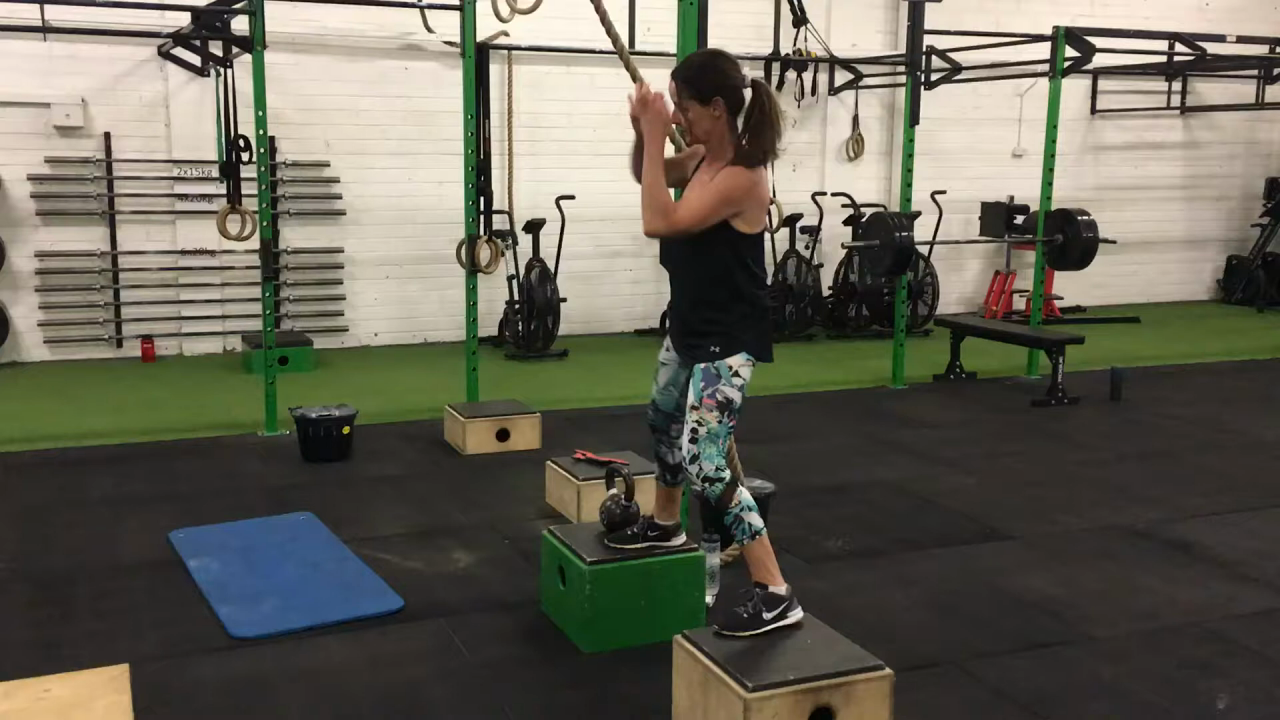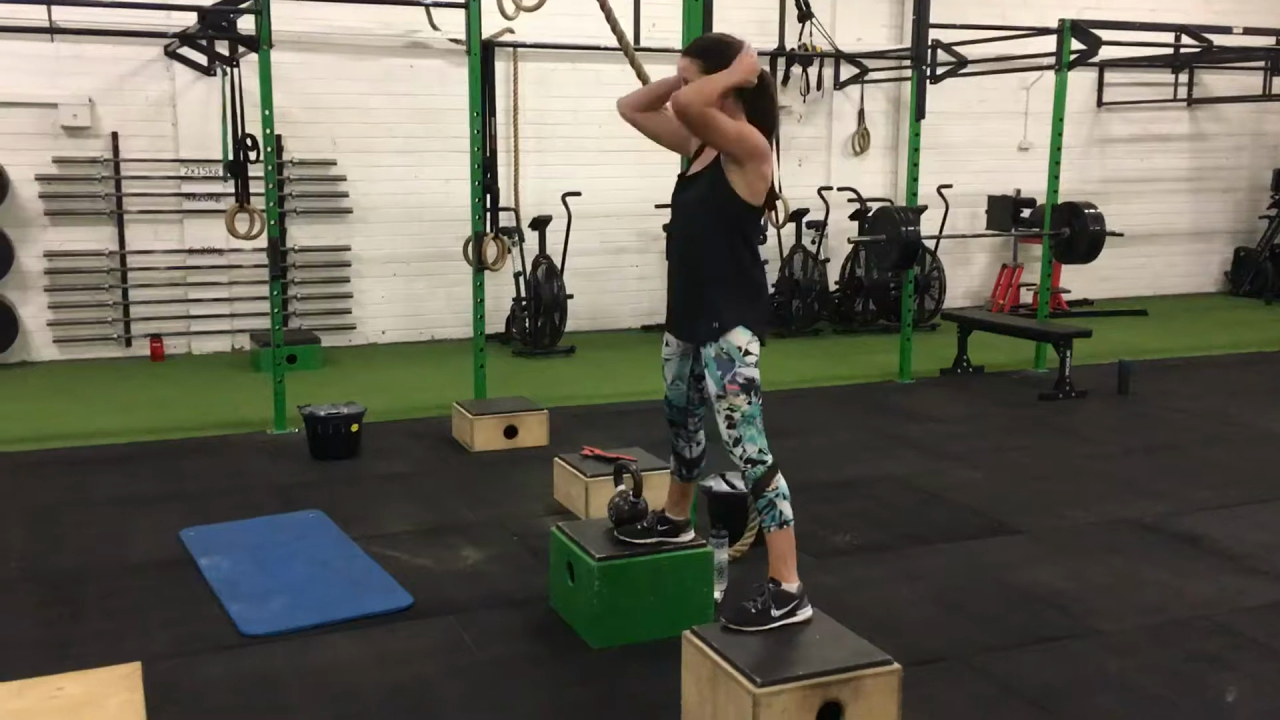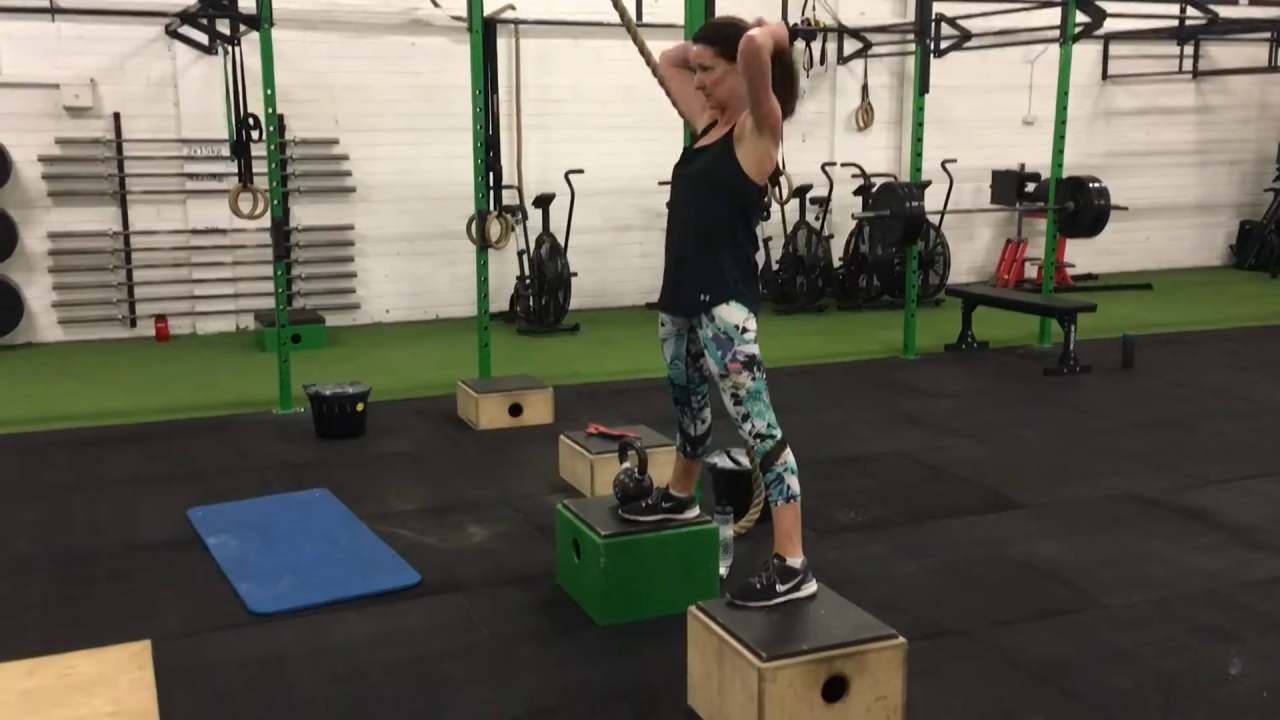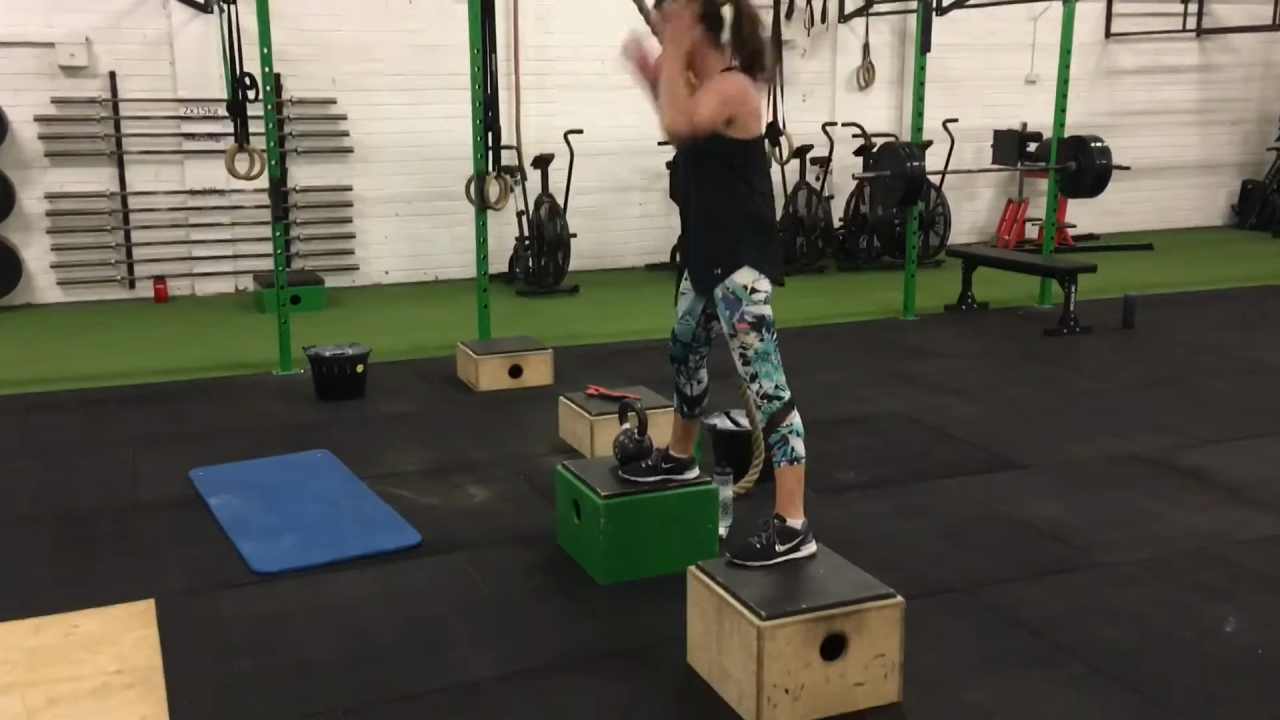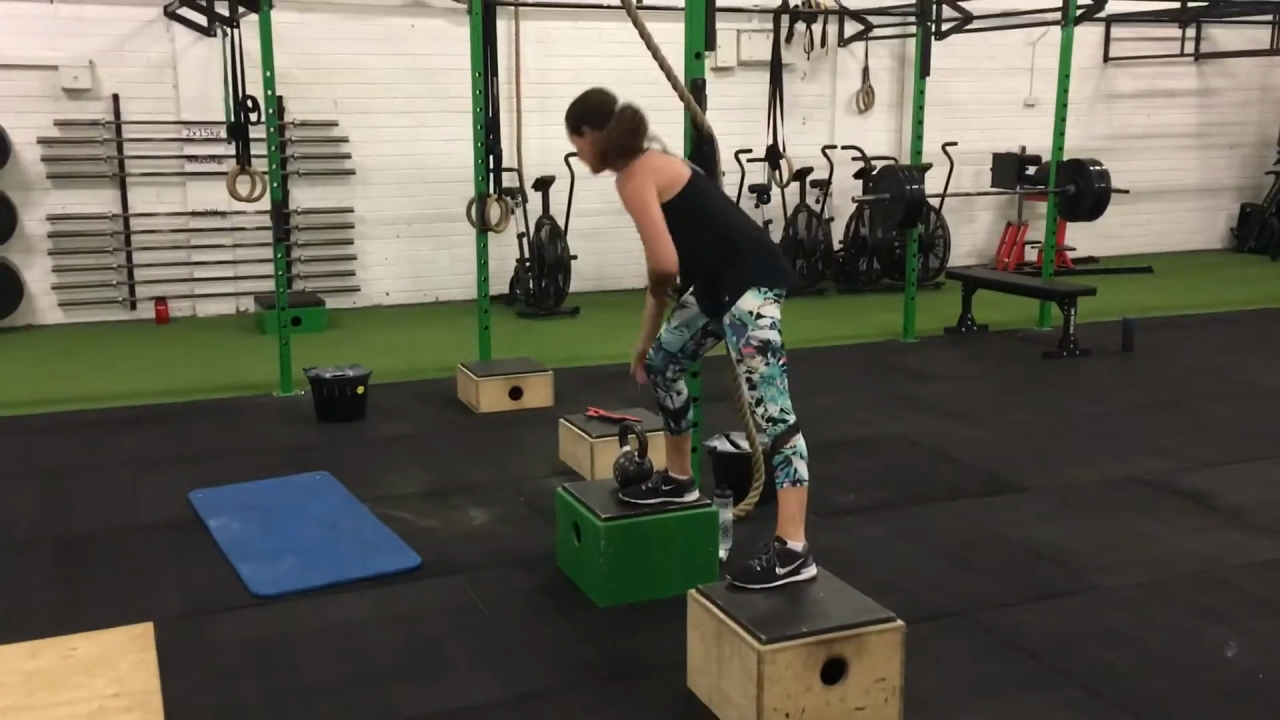
dt=0.4s
person 1, frame 1
left shoulder: (741, 178)
right shoulder: (704, 160)
left elbow: (657, 223)
right elbow: (649, 177)
left wrist: (658, 138)
right wrist: (644, 133)
left hip: (729, 341)
right hip: (690, 329)
left knee: (705, 464)
right knee: (663, 422)
left ankle: (776, 595)
right ankle: (665, 524)
person 1, frame 2
left shoulder: (749, 148)
right shoulder: (700, 144)
left elbow: (693, 105)
right elbow: (630, 105)
left wrist: (741, 72)
right wrist: (691, 73)
left hip: (729, 323)
right hip: (686, 315)
left knee: (748, 450)
right knee: (682, 422)
left ankle: (788, 592)
right ankle: (674, 520)
person 1, frame 3
left shoulder: (761, 127)
right shoulder: (710, 121)
left elbow: (758, 52)
right elbow: (666, 62)
left wrist: (771, 35)
right wrist: (702, 47)
left hip: (723, 298)
right hip: (682, 293)
left knee: (757, 425)
right knee: (687, 400)
left ankle: (792, 567)
right ankle: (679, 496)
person 1, frame 4
left shoulder: (732, 86)
right shoulder: (711, 83)
left elbow: (675, 126)
right elbow: (688, 139)
left wrist: (675, 59)
right wrist: (654, 72)
left hip: (744, 260)
right hip: (709, 255)
left knee: (765, 387)
right knee: (684, 352)
left ankle: (793, 527)
right ankle: (678, 457)
person 1, frame 5
left shoulder: (634, 175)
right shoulder: (645, 168)
left elbow: (664, 265)
right elbow: (665, 264)
left wrist: (660, 302)
right wrist: (646, 338)
left hip: (751, 280)
right hip: (717, 283)
left knee: (770, 410)
right knee: (663, 360)
left ankle: (793, 551)
right ankle: (679, 478)
